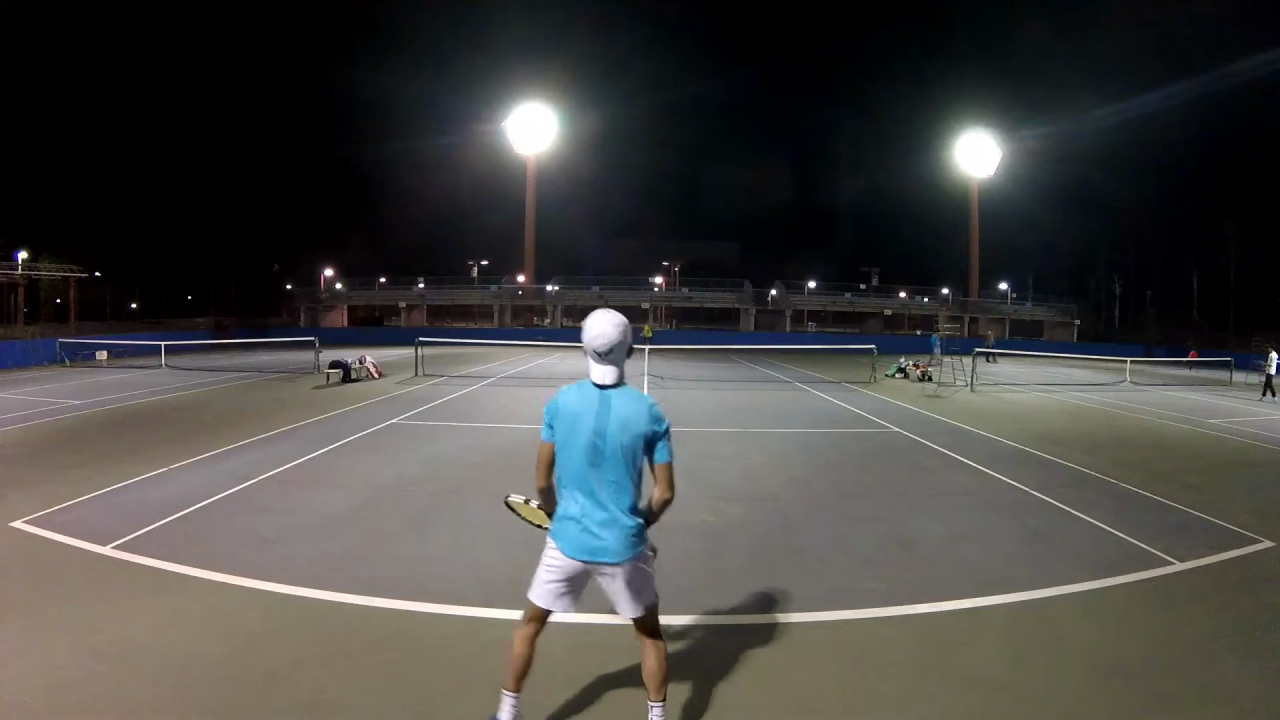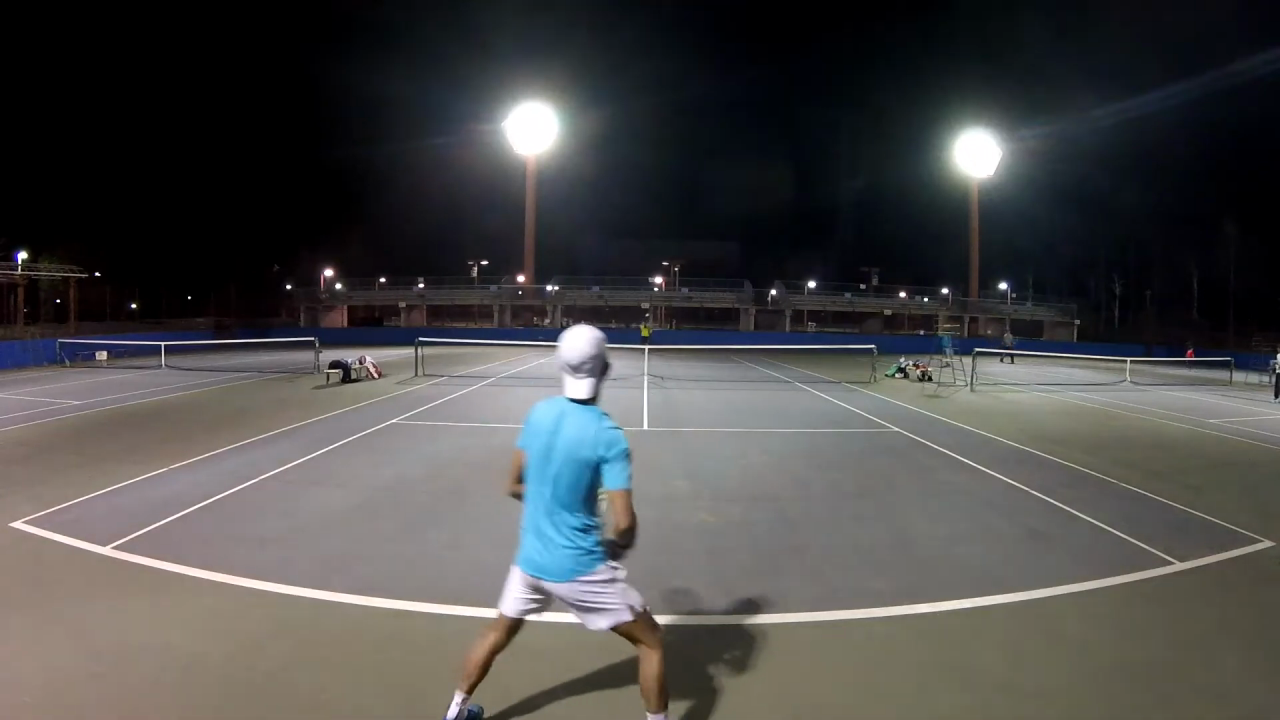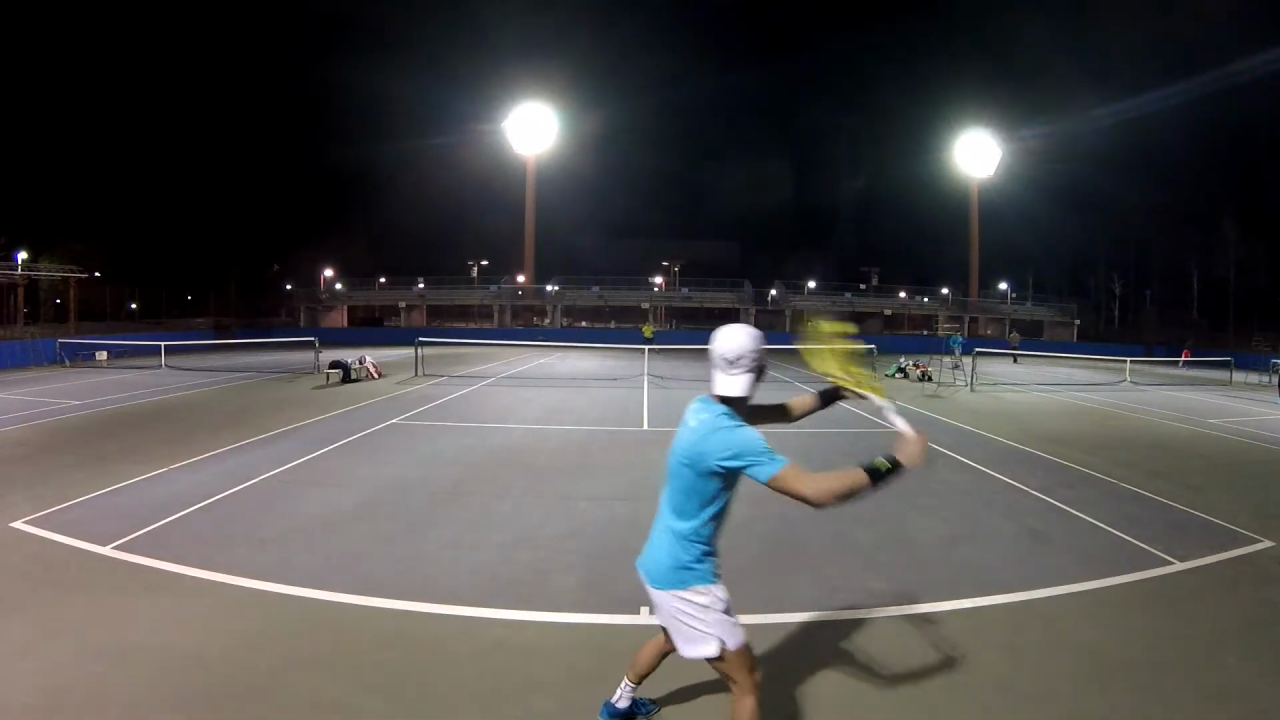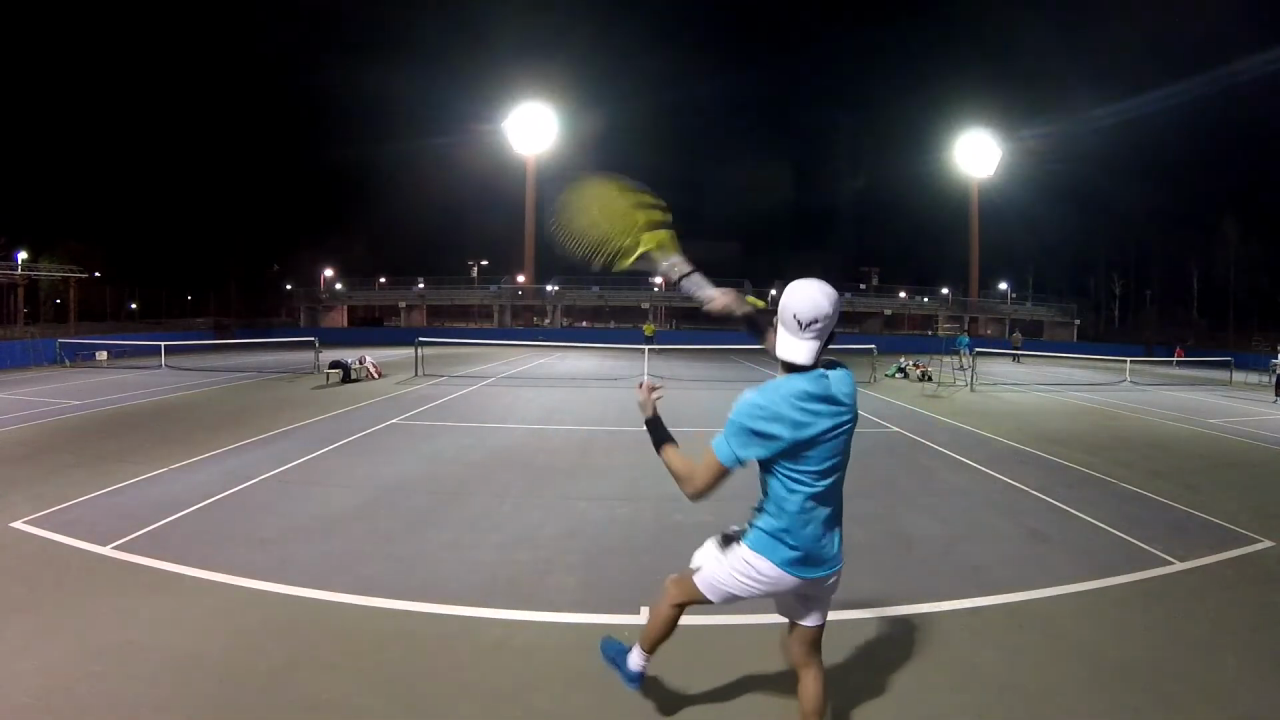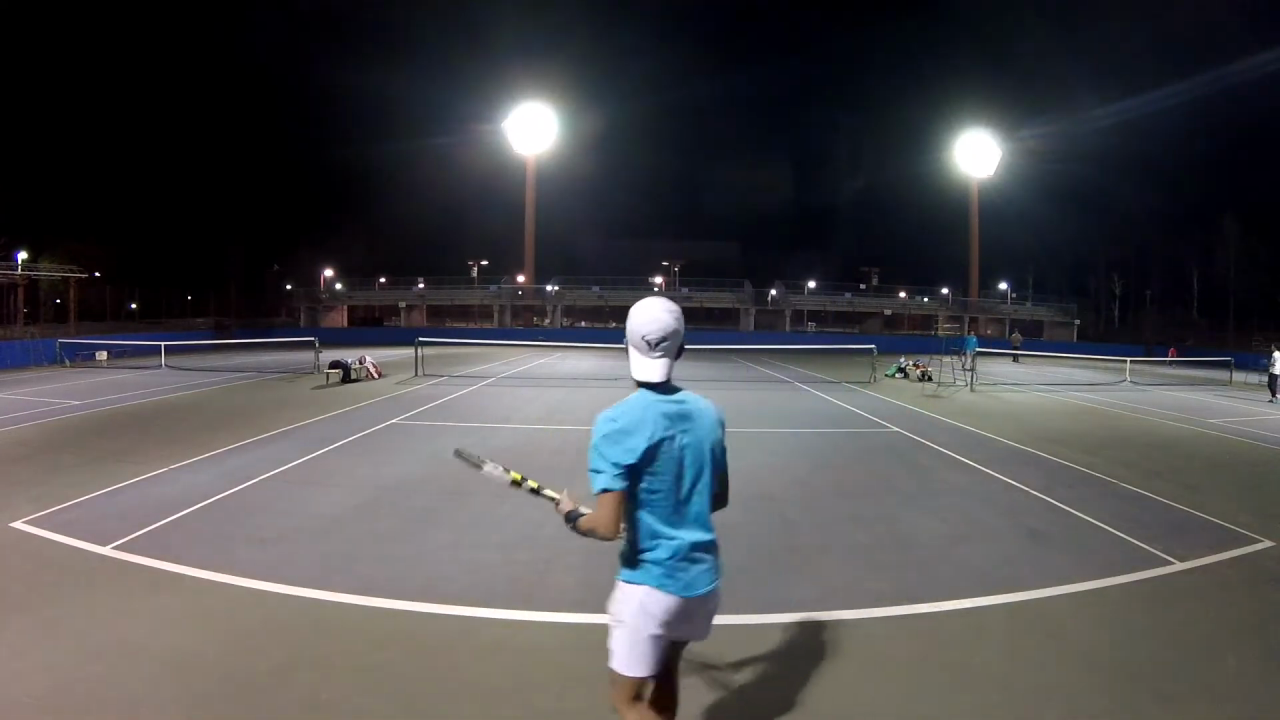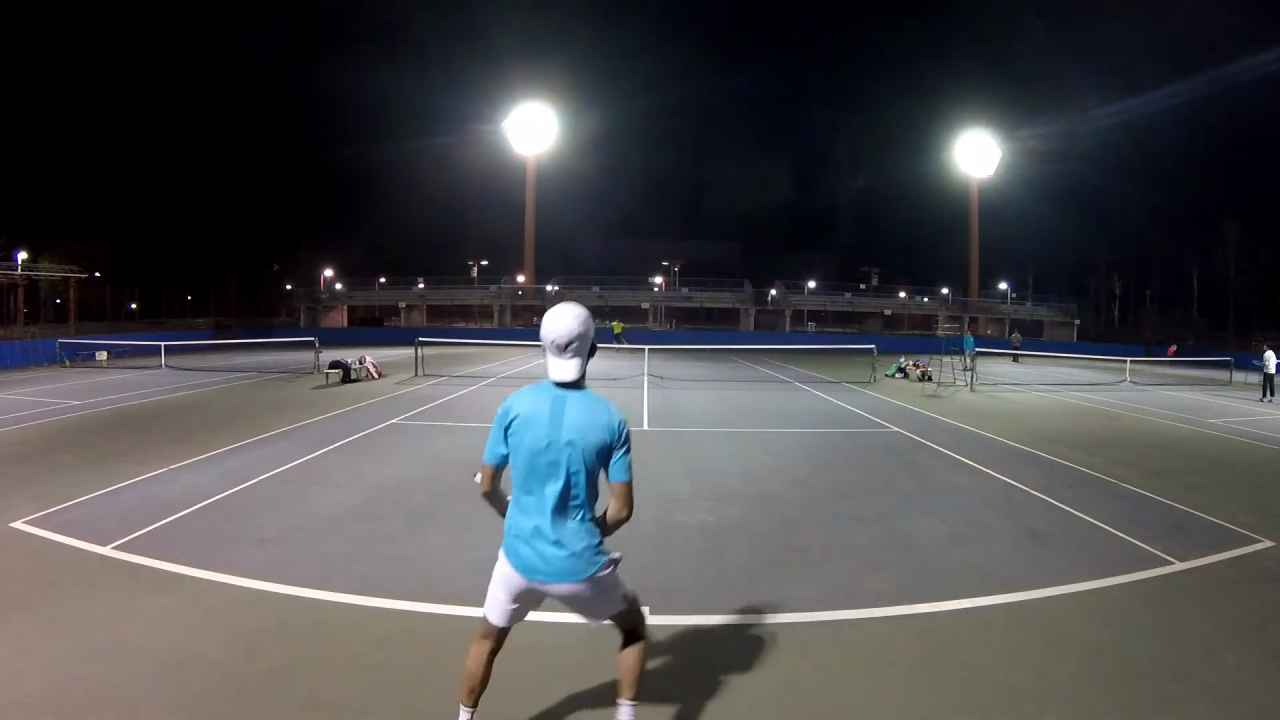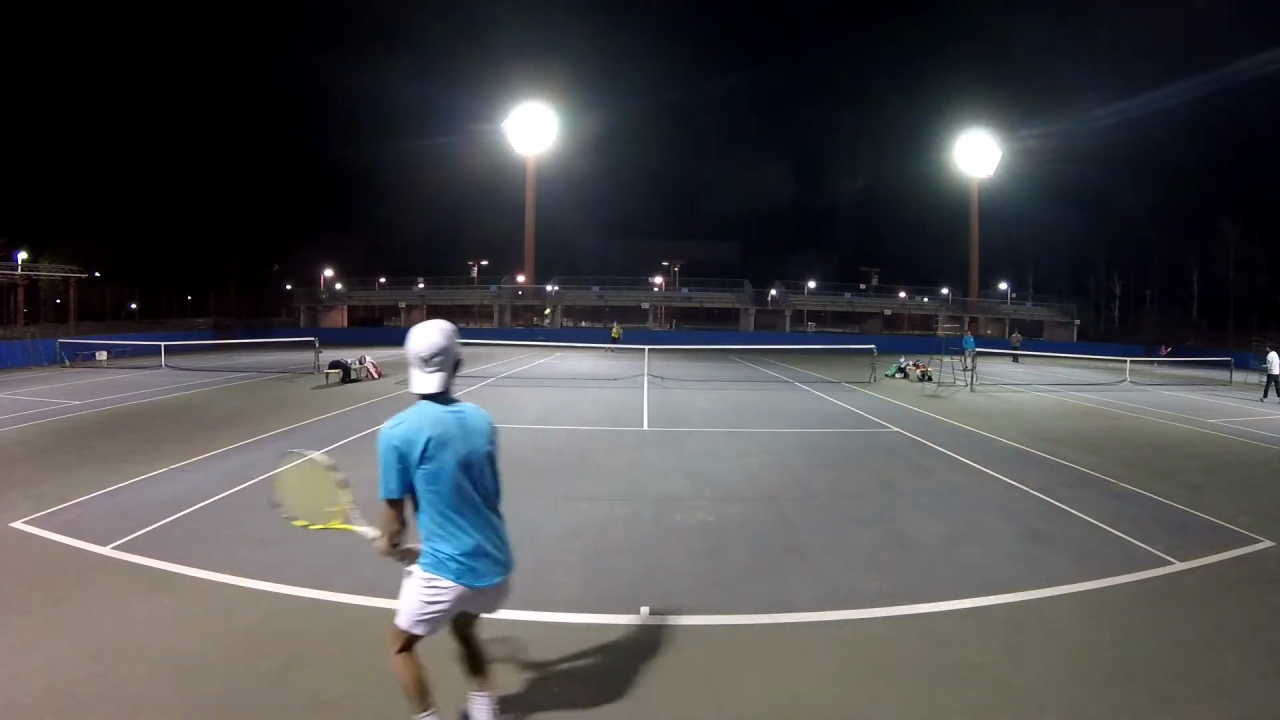
dt=0.7s
person 1, frame 1
left shoulder: (560, 404)
right shoulder: (649, 412)
left elbow: (543, 483)
right elbow: (664, 493)
left hip: (568, 541)
right hip: (624, 547)
left knee: (530, 624)
right knee: (649, 635)
person 1, frame 2
left shoulder: (539, 415)
right shoulder: (607, 436)
left elbow: (515, 486)
right elbow: (624, 521)
right wrist: (619, 547)
left hip: (532, 559)
right hip: (581, 567)
left knee: (499, 632)
right knee: (651, 643)
person 1, frame 3
left shoulder: (703, 408)
right shoulder: (731, 435)
left elbow: (780, 412)
right elbow: (813, 492)
left wrist: (836, 392)
right wrist: (892, 462)
left hip: (658, 566)
right hip: (686, 580)
left knee: (671, 635)
right knee: (745, 682)
person 1, frame 4
left shoulder: (762, 407)
right shoulder: (841, 382)
left elbow: (696, 485)
left wrist: (653, 423)
right wrist: (755, 319)
left hip: (769, 555)
right hip: (823, 560)
left knee: (676, 591)
right knee: (807, 662)
left ankle: (636, 662)
person 1, frame 5
left shoulder: (618, 422)
right shoulder: (708, 413)
left elbow: (602, 526)
left wrist: (570, 513)
left hip: (650, 582)
right hip: (702, 577)
right knee: (664, 671)
person 1, frame 6
left shoulder: (514, 406)
right shoulder: (609, 419)
left elbow: (487, 487)
right elbow: (621, 510)
left hip: (521, 556)
right hip: (580, 565)
left knee: (488, 640)
right knee: (634, 630)
person 1, frame 7
left shoulder: (398, 432)
right shoulder: (481, 420)
left elbow: (394, 520)
left wrist: (393, 541)
left hip: (447, 570)
right hip: (495, 564)
left knee: (400, 647)
right knee: (460, 617)
